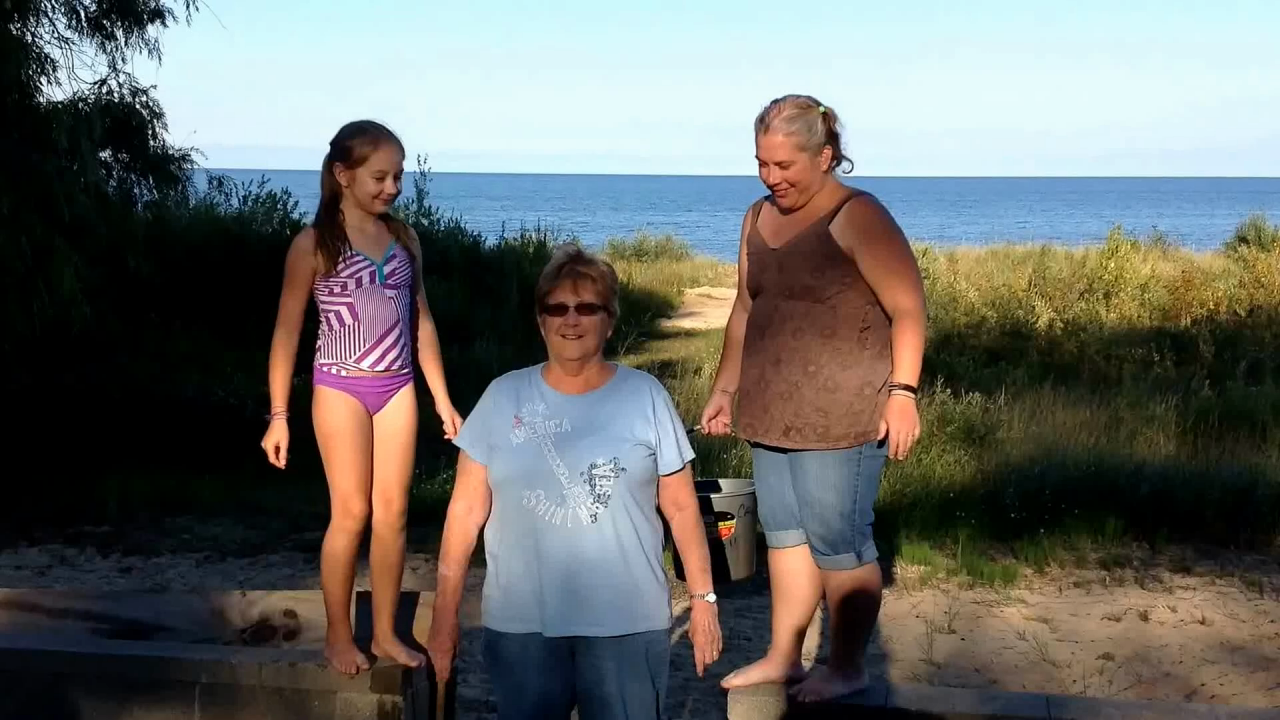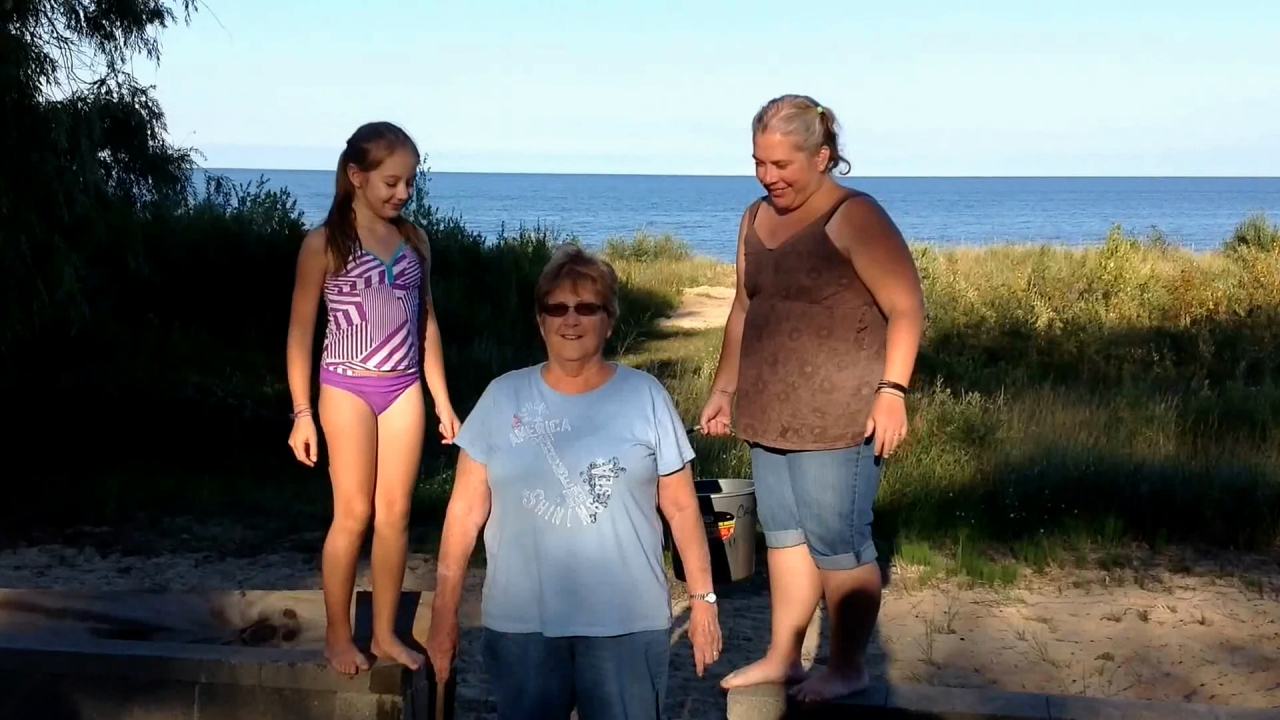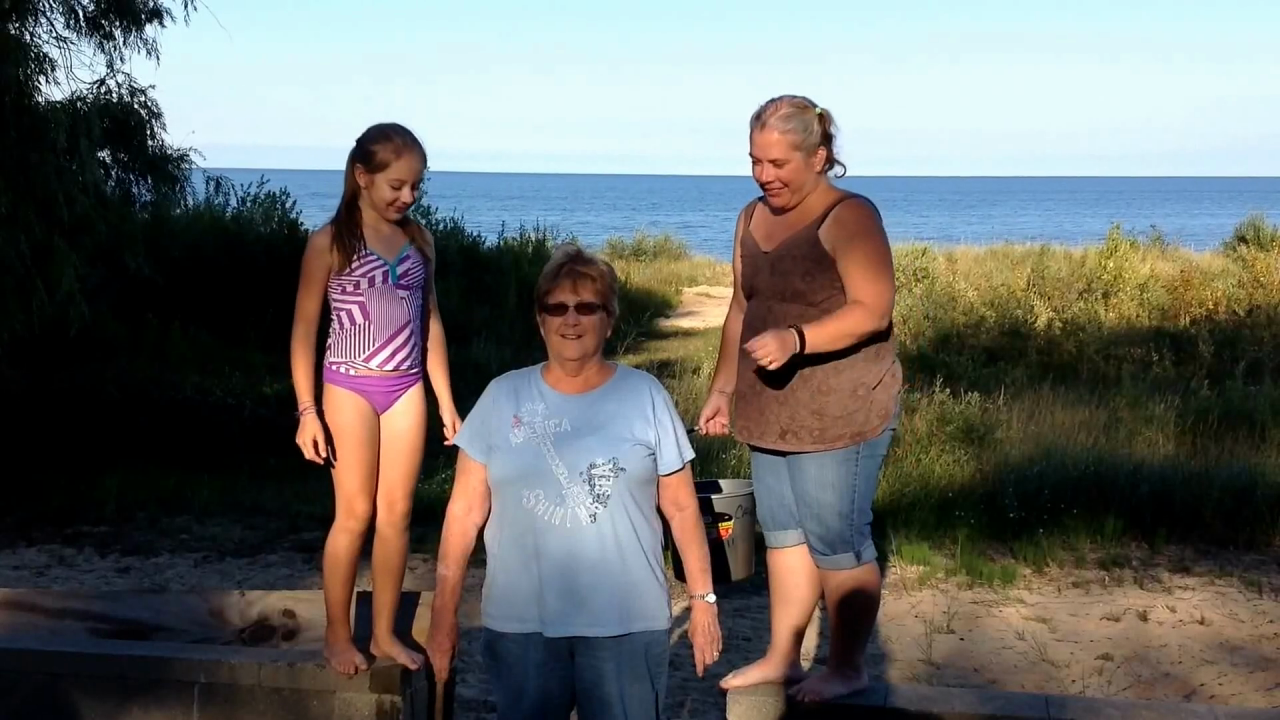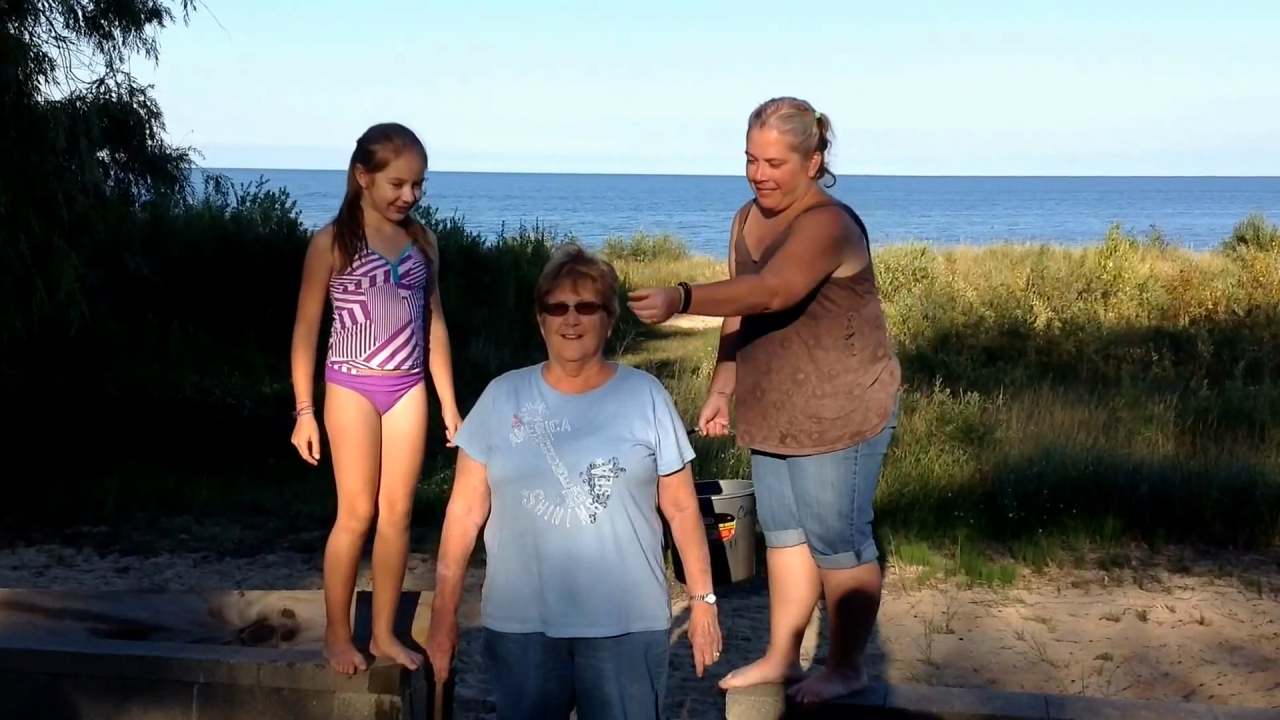
dt=0.3s
person 1, frame 1
left shoulder: (858, 217)
right shoulder: (758, 218)
left elbow: (908, 309)
left wrist: (902, 391)
right wrist: (725, 388)
left hip: (839, 414)
right hip: (774, 410)
left knee: (838, 541)
right knee: (784, 533)
left ankle: (848, 667)
right ankle: (782, 657)
person 1, frame 2
left shoulder: (856, 217)
right shoulder: (756, 218)
left elbow: (906, 308)
left wrist: (891, 391)
right wrist: (723, 389)
left hip: (839, 414)
right hip: (772, 412)
left knee: (837, 541)
right knee: (782, 532)
left ankle: (847, 667)
right ankle: (781, 658)
person 1, frame 3
left shoulder: (849, 218)
right shoulder: (752, 218)
left elbow: (872, 310)
left wrist: (796, 339)
right wrist: (722, 388)
left hip: (836, 410)
right hip: (772, 412)
left knee: (836, 541)
right knee: (782, 532)
left ankle: (848, 667)
right ankle: (780, 657)
person 1, frame 4
left shoulder: (828, 224)
right shoulder: (748, 220)
left elbow: (769, 293)
left wrist: (680, 298)
right wrist: (721, 389)
left hip: (840, 413)
right hip: (776, 413)
left knee: (837, 540)
right knee: (783, 532)
left ankle: (846, 666)
right ankle: (781, 657)
person 2, frame 1
left shoulder: (404, 238)
right shoulder: (314, 243)
left elbow: (421, 319)
right elbow: (287, 330)
left wrist: (443, 398)
right wrist: (279, 415)
left hip: (397, 388)
right hip: (341, 390)
left knee: (393, 511)
right knee: (351, 513)
left ankle: (385, 632)
right ankle: (338, 635)
person 2, frame 2
left shoulder: (414, 240)
right shoulder: (325, 243)
right elbow: (300, 331)
left wrist: (443, 400)
right wrist: (301, 413)
left hip: (404, 390)
right hip: (348, 390)
left knee: (396, 512)
right knee: (354, 514)
left ankle: (385, 633)
right ankle: (338, 635)
person 2, frame 3
left shoulder: (419, 240)
right shoulder: (330, 241)
right elbow: (304, 328)
left wrist: (446, 400)
right wrist: (307, 411)
left hip: (406, 389)
right hip: (350, 388)
left knee: (397, 512)
right knee: (354, 513)
left ankle: (384, 633)
right ankle: (337, 635)
person 2, frame 4
left shoulder: (422, 241)
right shoulder: (332, 242)
right elbow: (306, 328)
left wrist: (449, 401)
right wrist: (304, 410)
left hip: (409, 390)
right hip: (352, 388)
left knee: (398, 512)
right knee: (357, 513)
left ankle: (384, 633)
right ankle: (337, 635)
person 3, frame 1
left shoulder: (646, 396)
right shoulder: (503, 397)
left elbow: (681, 508)
right elbow: (466, 511)
left wrist: (702, 599)
right wrist: (445, 613)
left hip: (628, 623)
right hip: (521, 623)
person 3, frame 2
left shoulder: (646, 396)
right shoulder: (503, 397)
left elbow: (681, 507)
right elbow: (466, 511)
left wrist: (703, 598)
right wrist: (445, 612)
left hip: (628, 624)
right hip: (521, 624)
person 3, frame 3
left shoulder: (645, 396)
right shoulder: (502, 397)
left elbow: (681, 507)
right elbow: (465, 511)
left wrist: (702, 598)
right wrist: (444, 613)
left hip: (627, 623)
right hip: (520, 624)
person 3, frame 4
left shoulder: (646, 396)
right shoulder: (502, 397)
left elbow: (681, 508)
right elbow: (465, 511)
left wrist: (702, 599)
right wrist: (444, 612)
left hip: (627, 624)
right hip: (520, 624)
